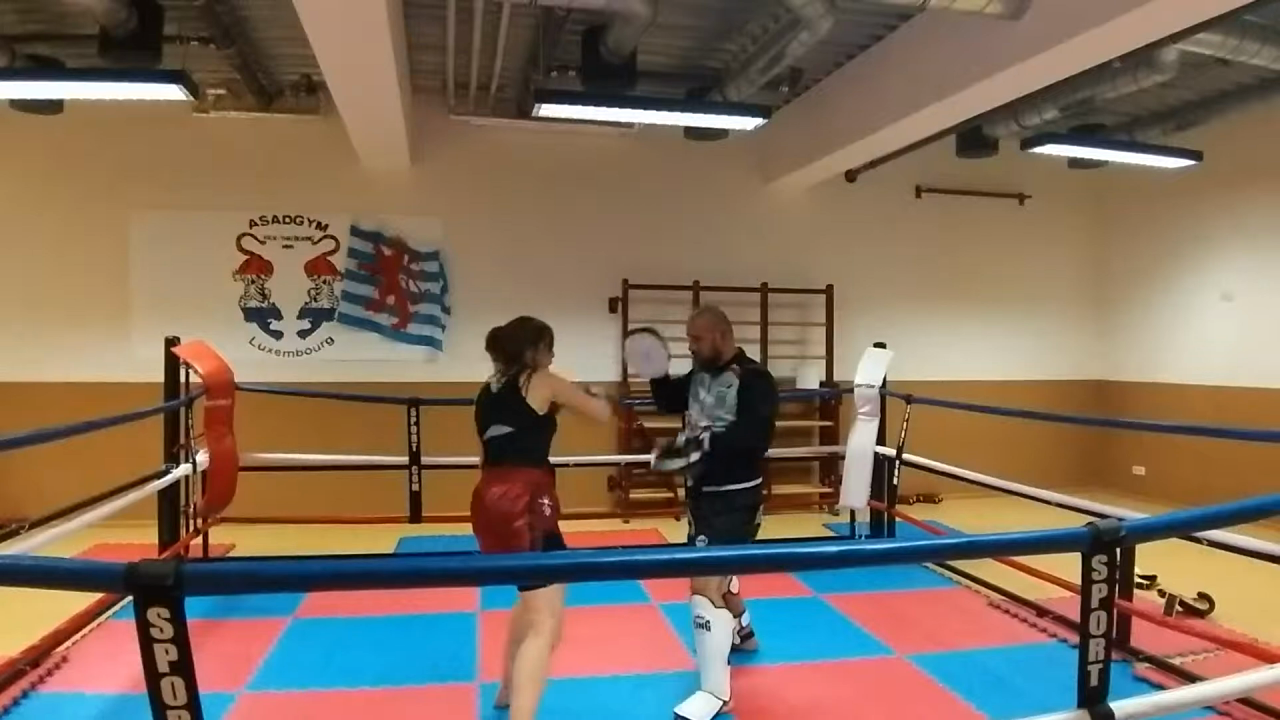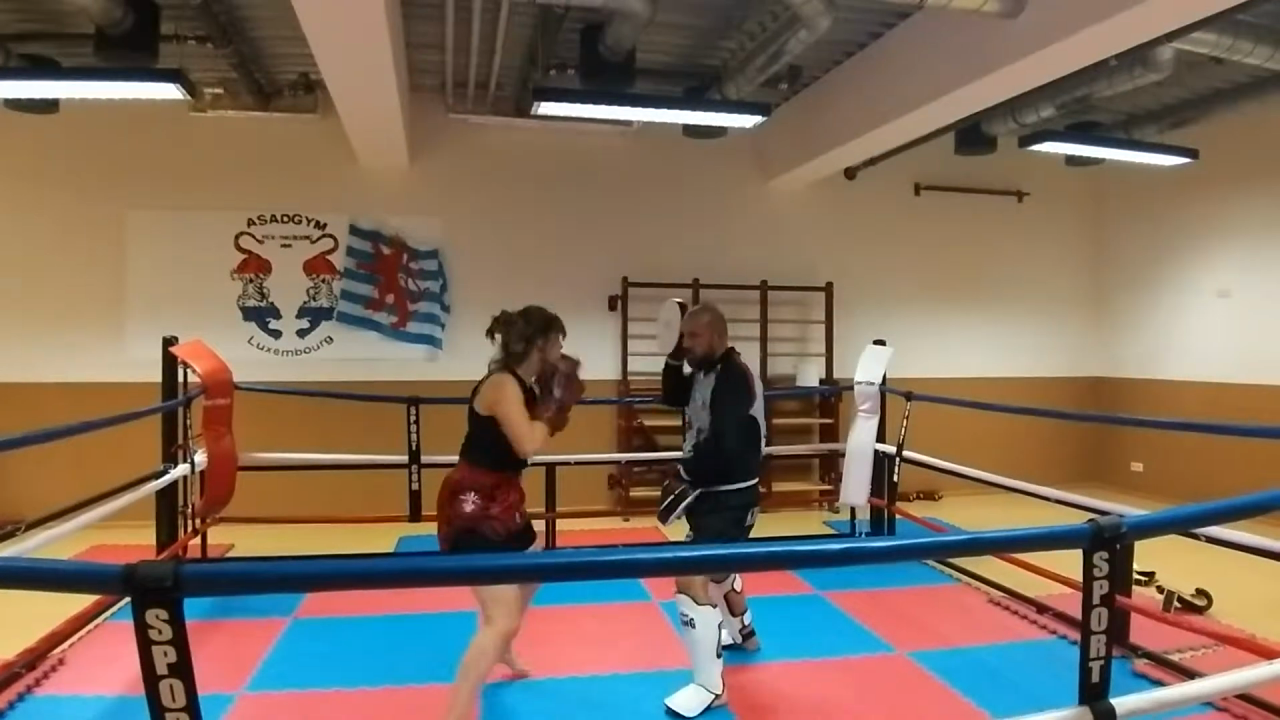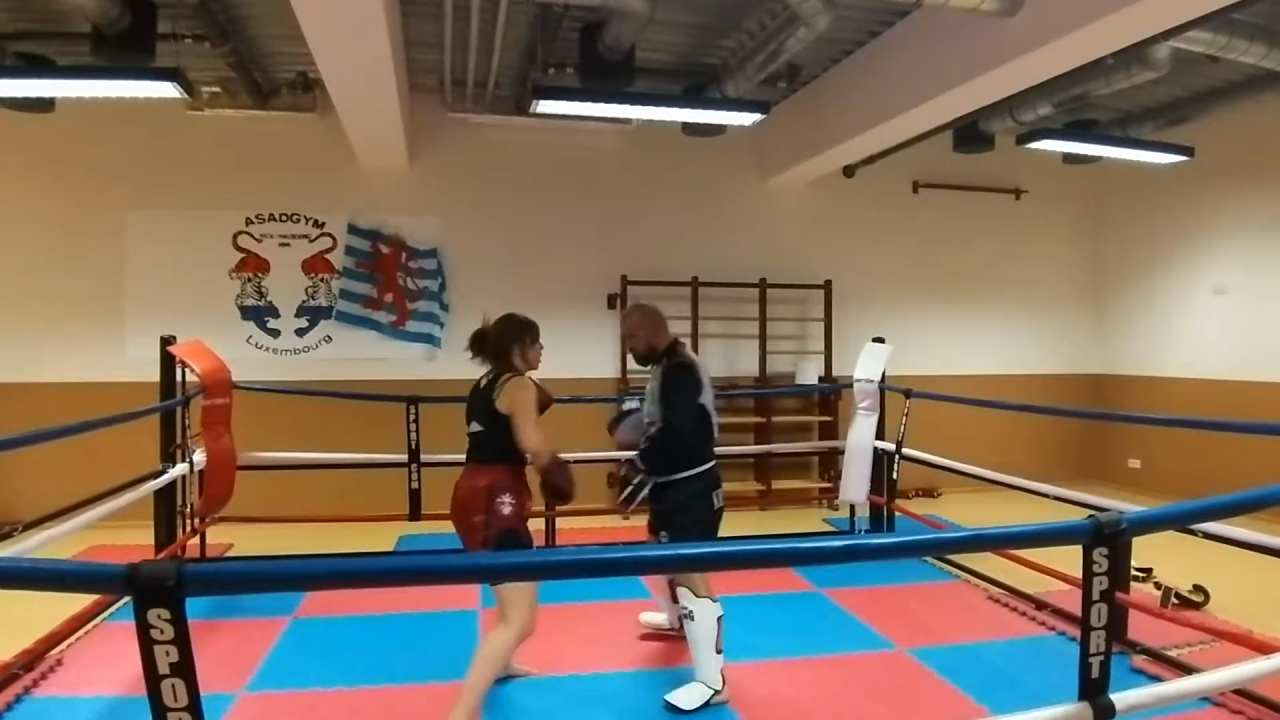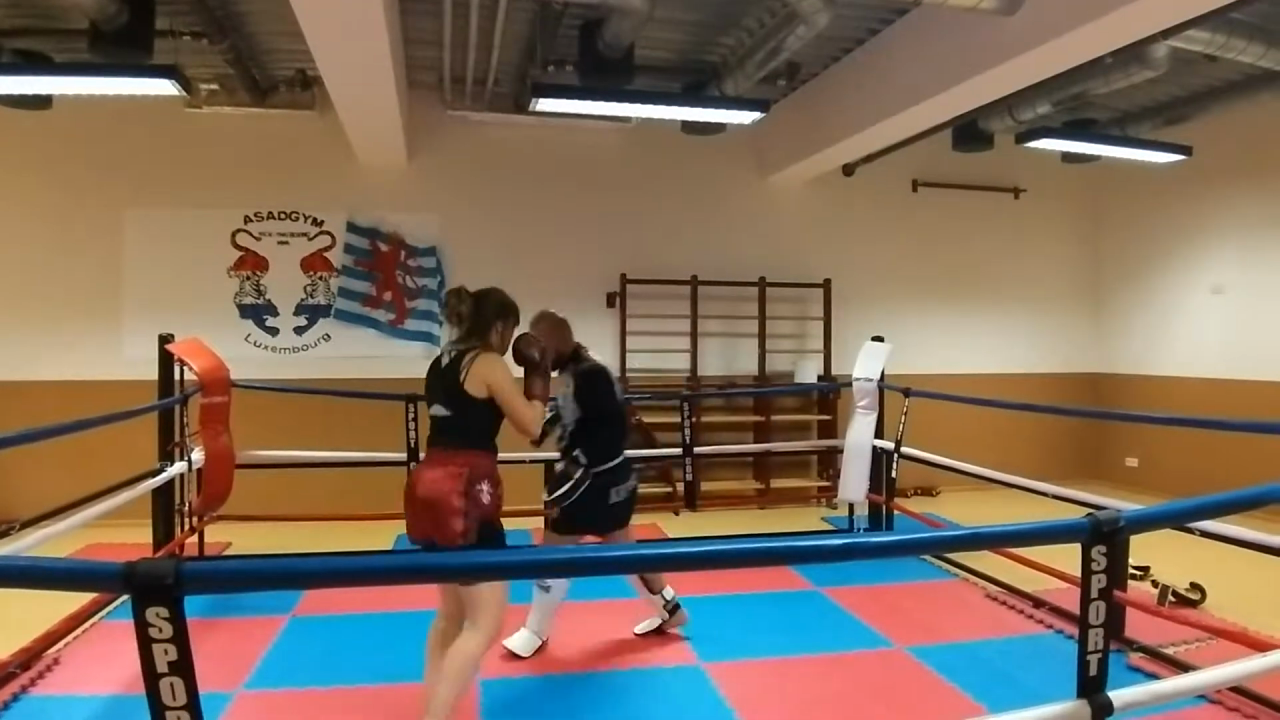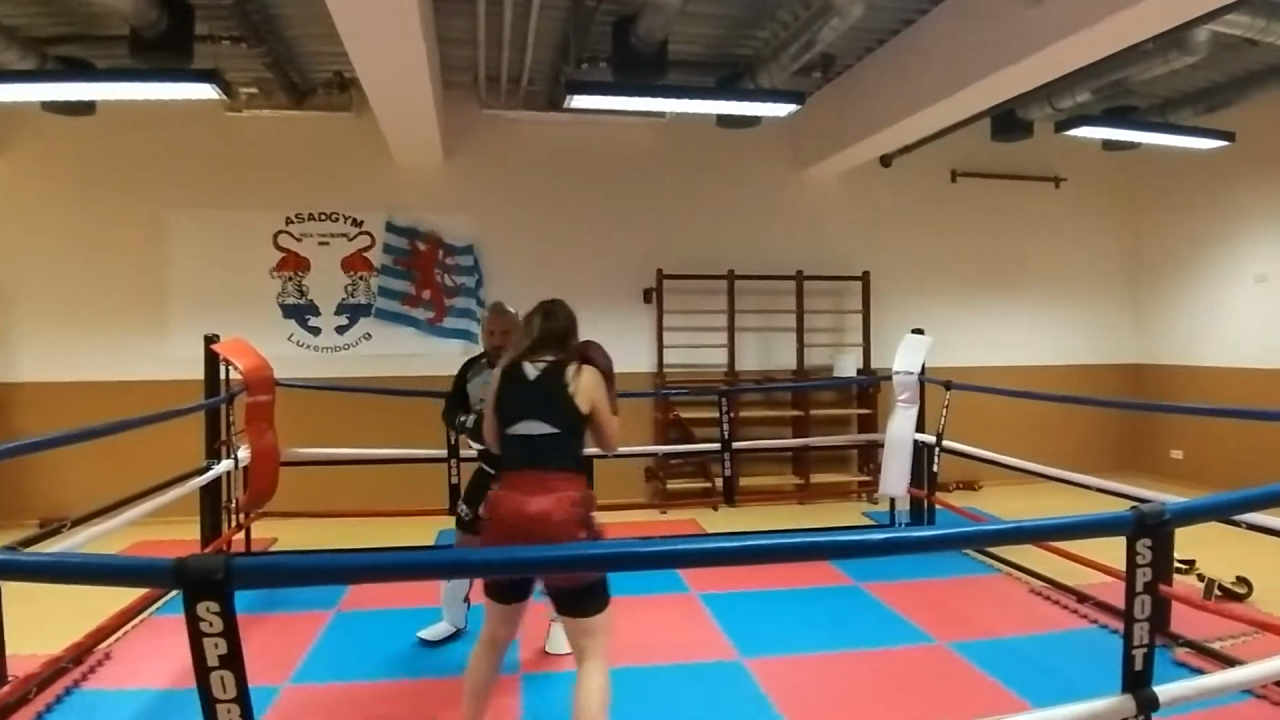
dt=0.5s
person 1, frame 1
left shoulder: (487, 394)
right shoulder: (540, 382)
right elbow: (601, 413)
right wrist: (591, 398)
left hip: (490, 501)
right hip: (525, 503)
left knee: (535, 596)
right knee: (545, 628)
person 1, frame 2
left shoulder: (525, 382)
right shoulder: (503, 383)
left elbow: (527, 436)
right elbow: (527, 445)
left wrist: (553, 400)
right wrist: (554, 401)
left hip: (499, 499)
right hip: (472, 503)
left knee: (528, 577)
right knee: (502, 622)
left ankle: (502, 656)
person 1, frame 3
left shoulder: (483, 386)
right shoulder: (519, 385)
right elbow: (531, 444)
left wrist: (531, 409)
right wrist: (554, 468)
left hip: (473, 493)
right hip: (495, 499)
left knee: (514, 590)
right knee: (519, 620)
left ankle: (500, 664)
person 1, frame 4
left shoulder: (441, 363)
right shoulder: (489, 364)
right elbow: (531, 426)
right wrist: (538, 378)
left hip: (428, 485)
right hip: (465, 490)
left knee: (452, 611)
right knee: (485, 623)
person 1, frame 5
left shoulder: (502, 377)
right shoulder: (584, 377)
right elbow: (610, 443)
left hip: (509, 509)
right hip: (564, 514)
left knee: (495, 635)
right knee: (592, 656)
person 2, frame 1
left shoulder: (754, 379)
right shoulder: (700, 374)
left elbow: (755, 436)
right elbow: (669, 403)
left wrist: (699, 444)
right wrist: (657, 373)
left hip: (734, 497)
right hip: (704, 492)
left knee: (705, 585)
right knee: (716, 571)
right ankle: (741, 633)
person 2, frame 2
left shoulder: (735, 378)
right shoulder: (704, 370)
left elbow: (724, 442)
right elbow: (677, 397)
left wrist: (683, 474)
right wrist: (672, 357)
left hip: (728, 496)
right hip: (712, 490)
left knee: (692, 581)
left ankle: (709, 685)
right ankle: (741, 631)
person 2, frame 3
left shoulder: (678, 371)
right shoulder: (668, 365)
left elbow: (680, 433)
left wrist: (641, 463)
right wrist: (638, 423)
left hip: (689, 485)
right hip: (674, 481)
left knee: (688, 573)
left ankle: (710, 680)
right ankle: (676, 618)
person 2, frame 4
left shoulder: (589, 375)
right shoulder: (572, 370)
left elbow: (613, 426)
left wrist: (578, 460)
right wrist: (554, 423)
left hip: (599, 478)
right hip: (608, 475)
left knee: (554, 547)
right knee: (621, 544)
left ankle: (536, 632)
right ankle: (669, 609)
person 2, frame 5
right shoulder: (472, 370)
right elbow: (451, 412)
right wrist: (468, 422)
right hip: (489, 471)
right knee: (465, 544)
left ankle: (560, 623)
right ankle: (453, 620)
